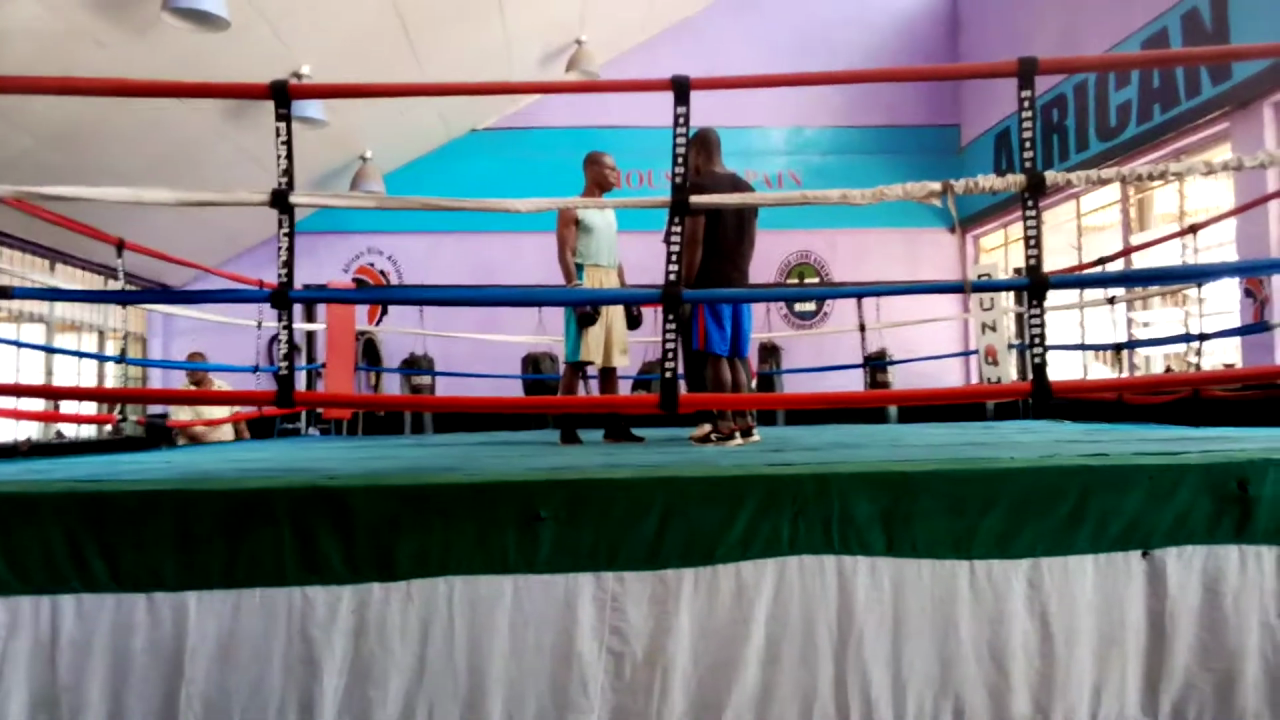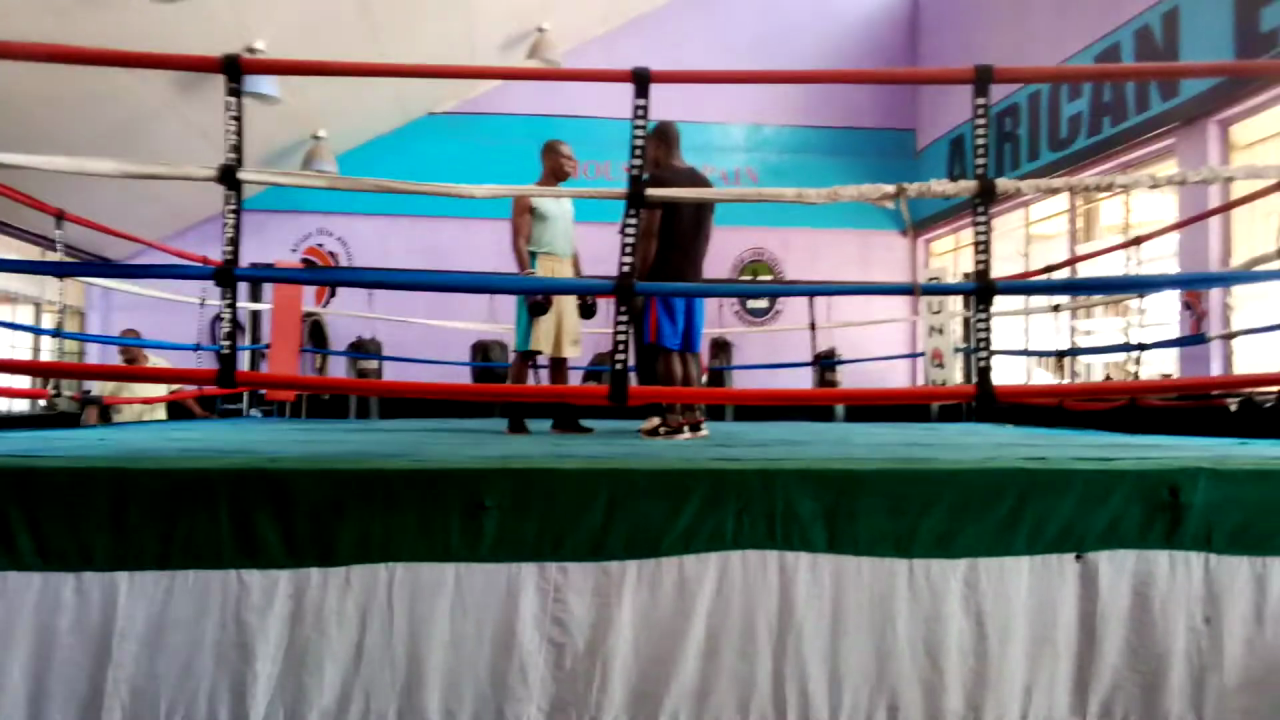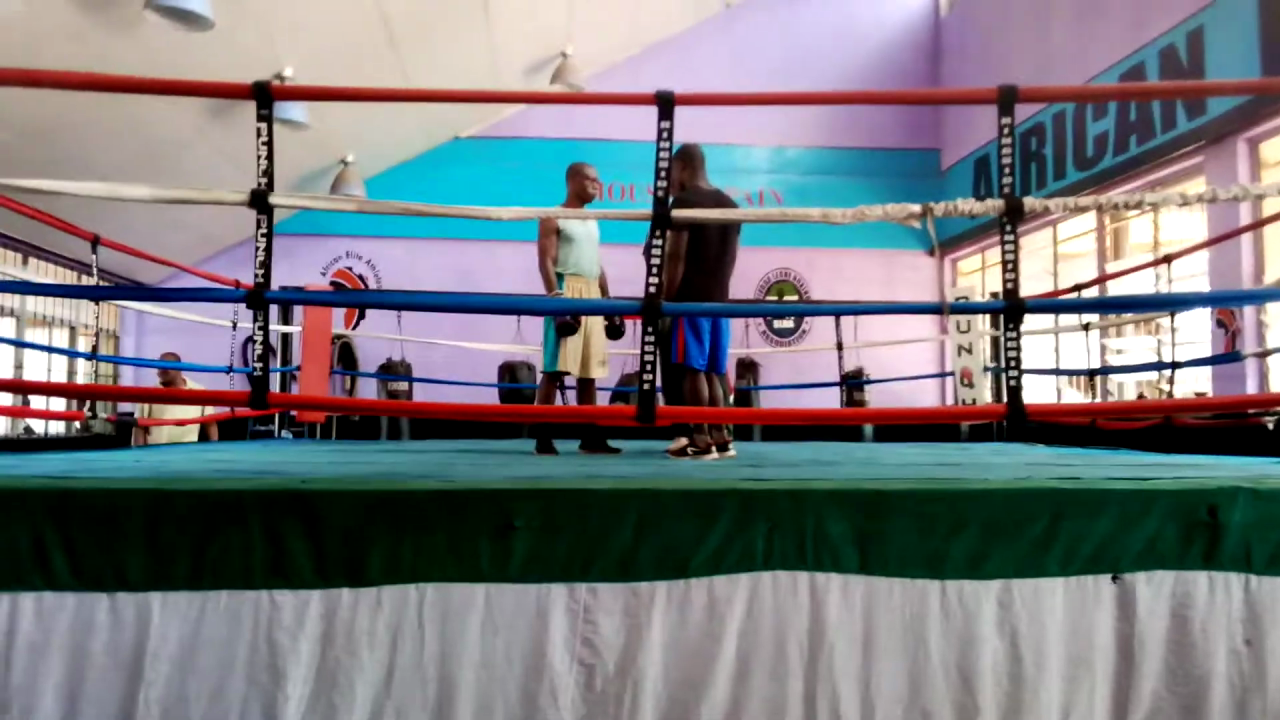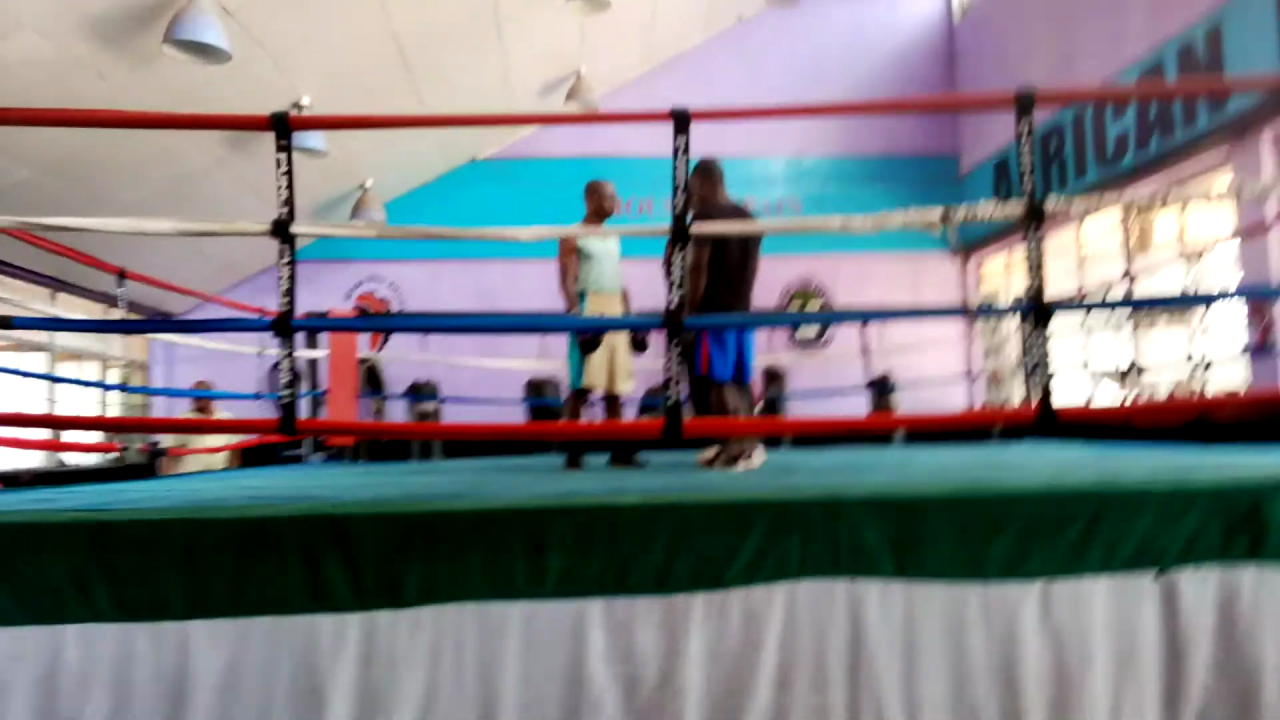
dt=0.4s
person 1, frame 1
left shoulder: (699, 187)
right shoulder: (746, 188)
left elbow: (694, 240)
left wrist: (685, 285)
left hip: (710, 284)
right hip: (739, 283)
left knee: (715, 355)
right knee: (735, 356)
left ankle: (725, 427)
right ankle: (744, 423)
person 1, frame 2
left shoulder: (658, 180)
right shoulder: (704, 183)
left elbow: (650, 234)
left wrist: (639, 277)
left hip: (664, 278)
right hip: (692, 278)
left knee: (667, 348)
right knee: (687, 350)
left ankle: (674, 421)
right ankle: (693, 418)
person 1, frame 3
left shoulder: (684, 202)
right shoulder: (730, 204)
left elbow: (676, 256)
left wrist: (666, 298)
left hip: (690, 298)
right hip: (718, 298)
left knee: (693, 369)
right knee: (713, 371)
left ankle: (701, 440)
right ankle: (720, 438)
person 1, frame 4
left shoulder: (705, 216)
right shoulder: (748, 218)
left elbow: (699, 269)
left wrist: (689, 310)
left hip: (713, 310)
right hip: (741, 309)
left knee: (719, 381)
right knee: (736, 381)
left ankle: (732, 448)
right ankle: (746, 443)
person 2, frame 1
left shoulder: (610, 212)
right shoulder: (572, 209)
right elbow: (565, 253)
right wrist: (576, 290)
left hip: (611, 286)
right hip: (586, 282)
left knee: (611, 359)
right knee: (577, 358)
left ankle: (614, 425)
right ankle: (567, 427)
person 2, frame 2
left shoulder: (567, 201)
right shoulder: (528, 197)
right elbow: (519, 240)
right wrist: (528, 278)
left hip: (565, 275)
right hip: (540, 270)
left knee: (563, 349)
right knee: (527, 347)
left ankle: (563, 415)
right ankle: (516, 416)
person 2, frame 3
left shoulder: (592, 223)
right shoulder: (554, 218)
right elbow: (546, 262)
left wrist: (608, 301)
right wrist: (556, 299)
left hip: (592, 296)
right hip: (567, 293)
left knee: (590, 370)
right knee: (555, 368)
left ankle: (590, 436)
right ankle: (543, 437)
person 2, frame 4
left shoulder: (612, 240)
right shoulder: (573, 237)
right elbow: (567, 280)
left wrist: (630, 316)
right wrist: (577, 316)
left hip: (615, 311)
right hip: (589, 308)
left knee: (616, 384)
right knee: (581, 384)
left ankle: (619, 449)
right ankle: (573, 451)
